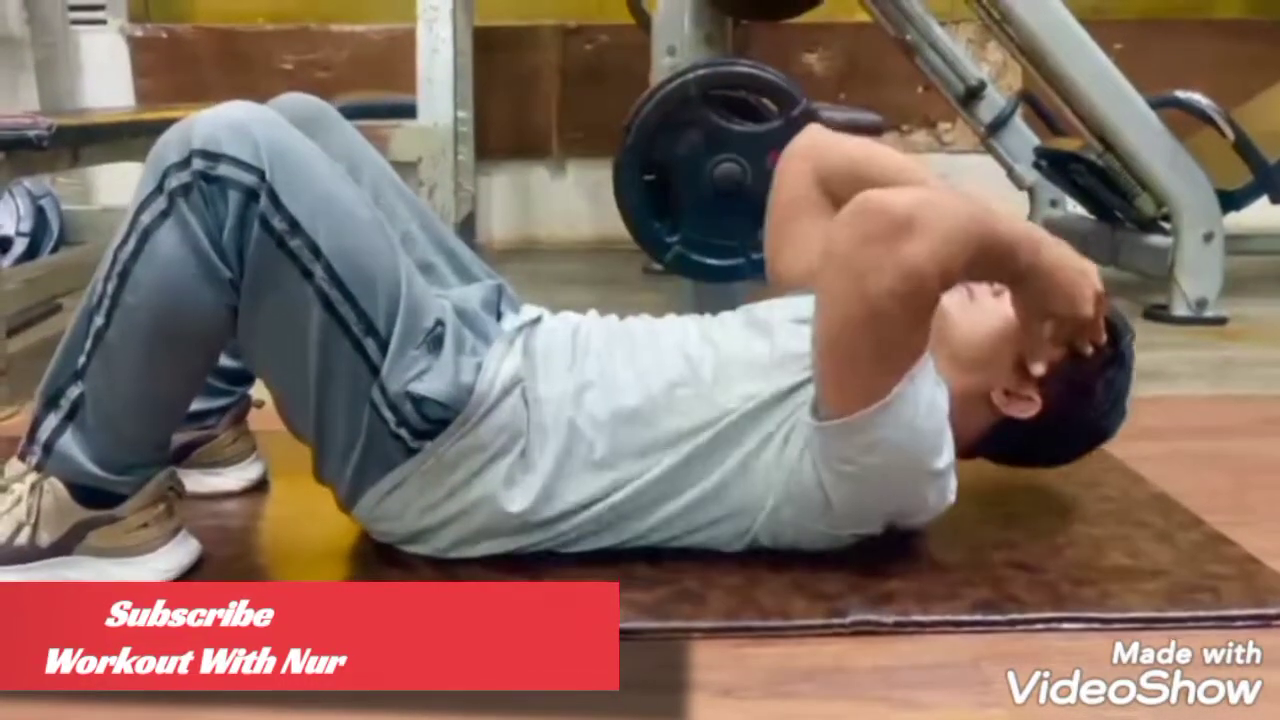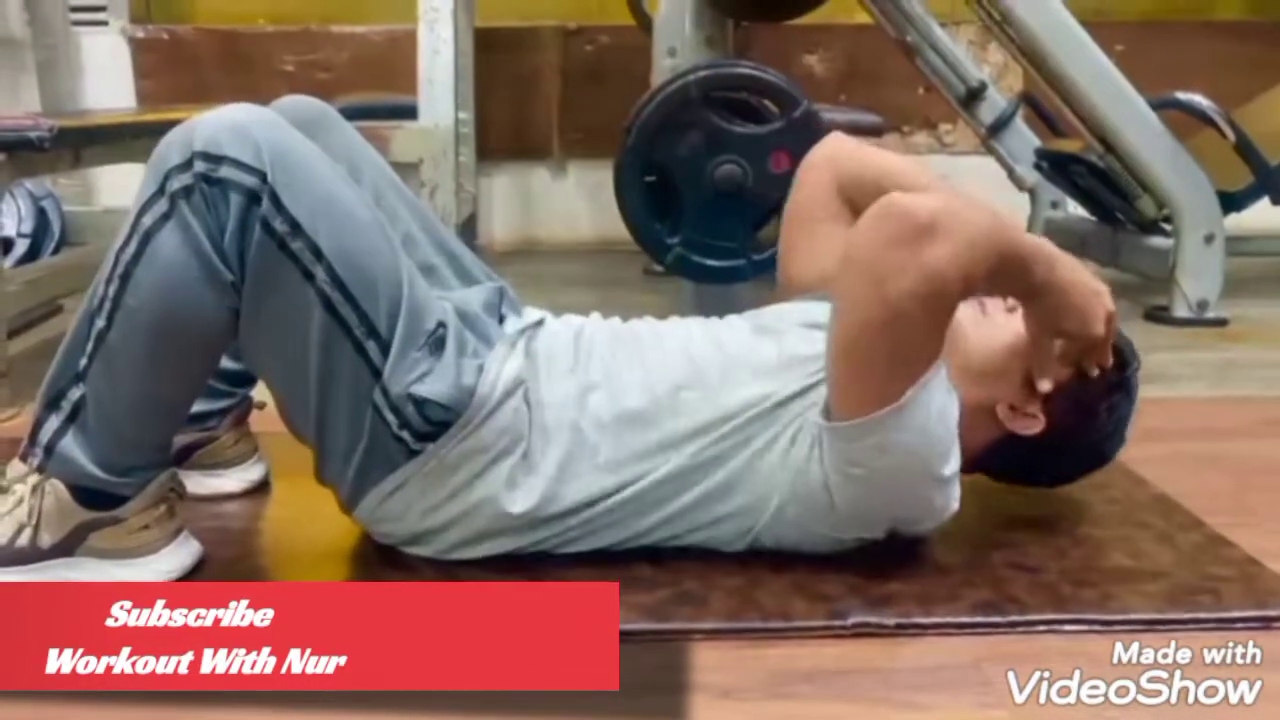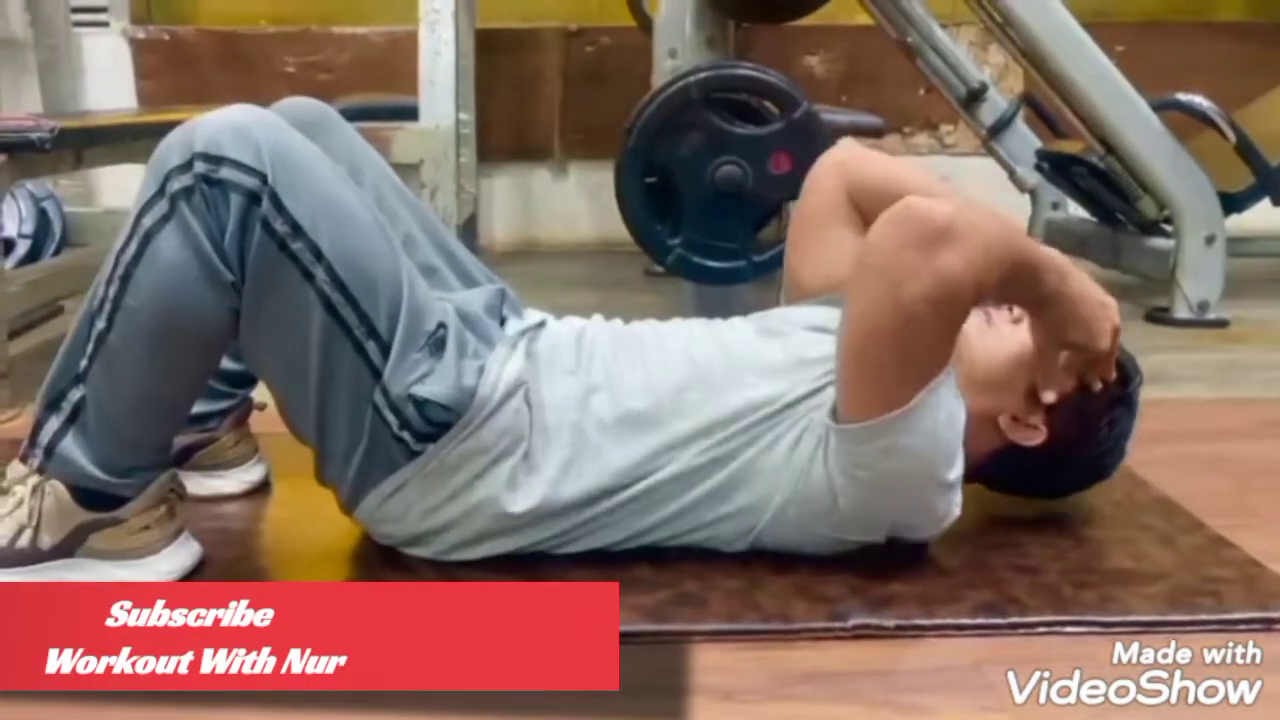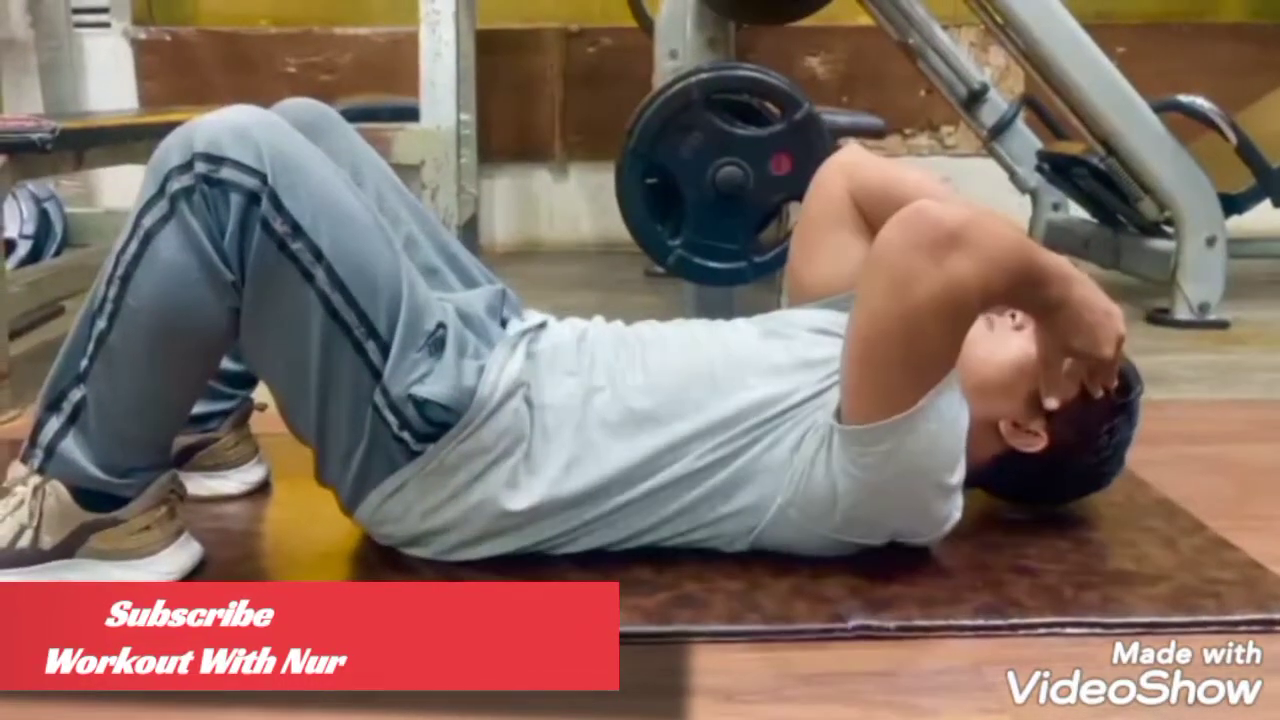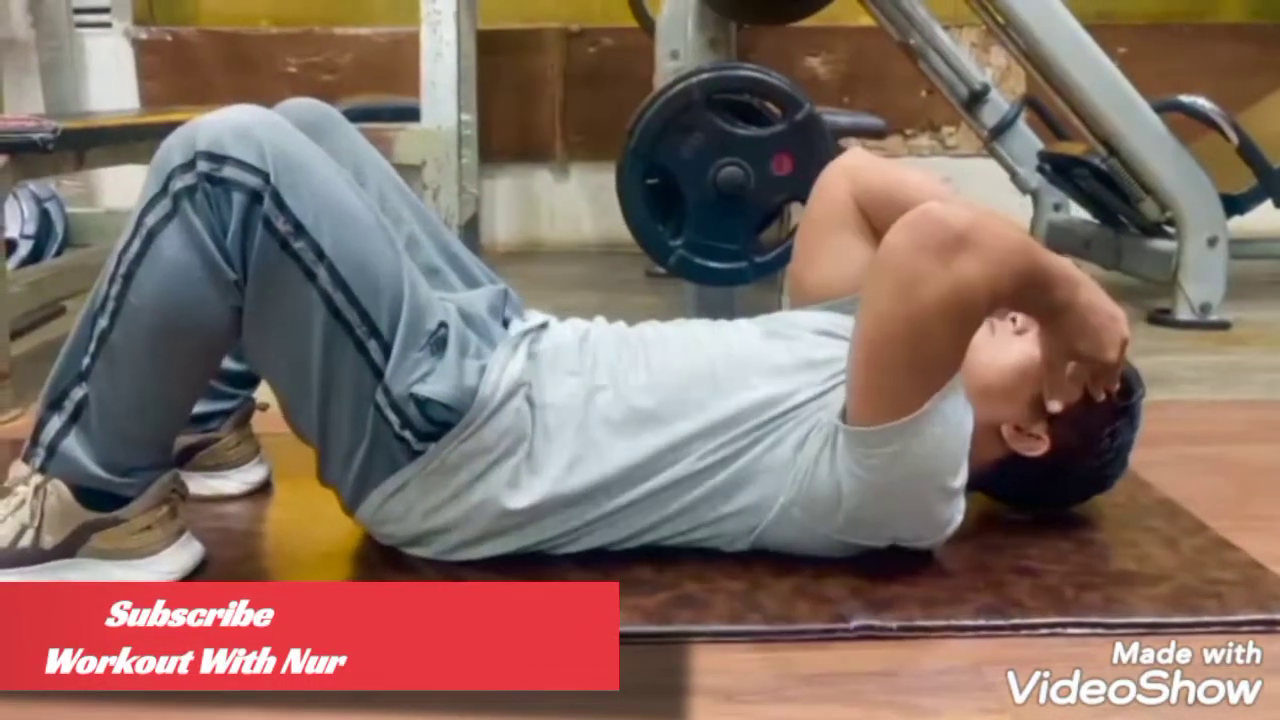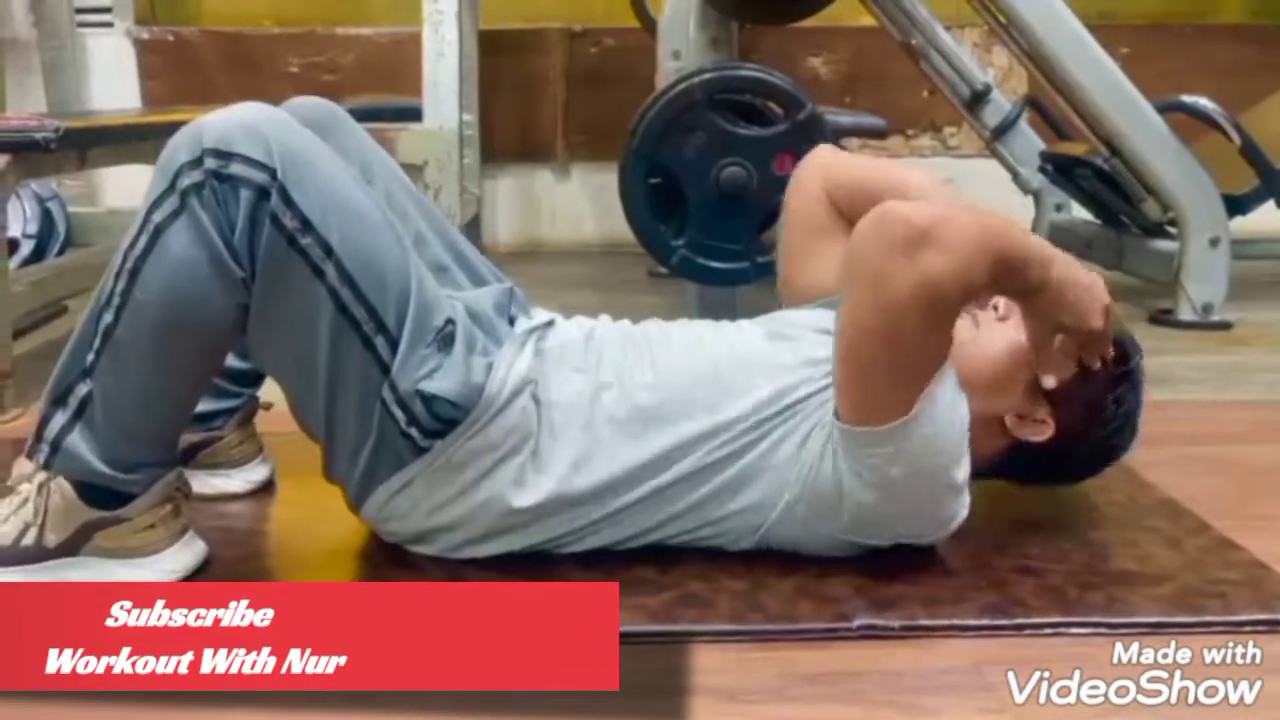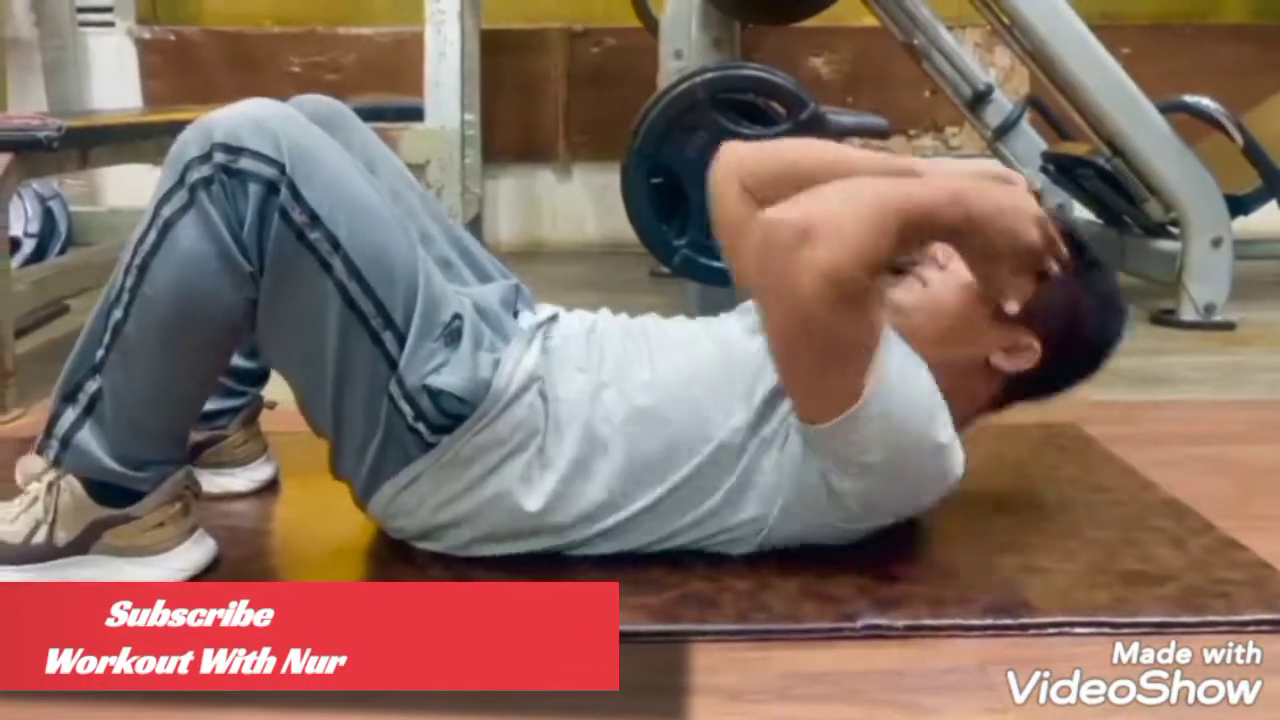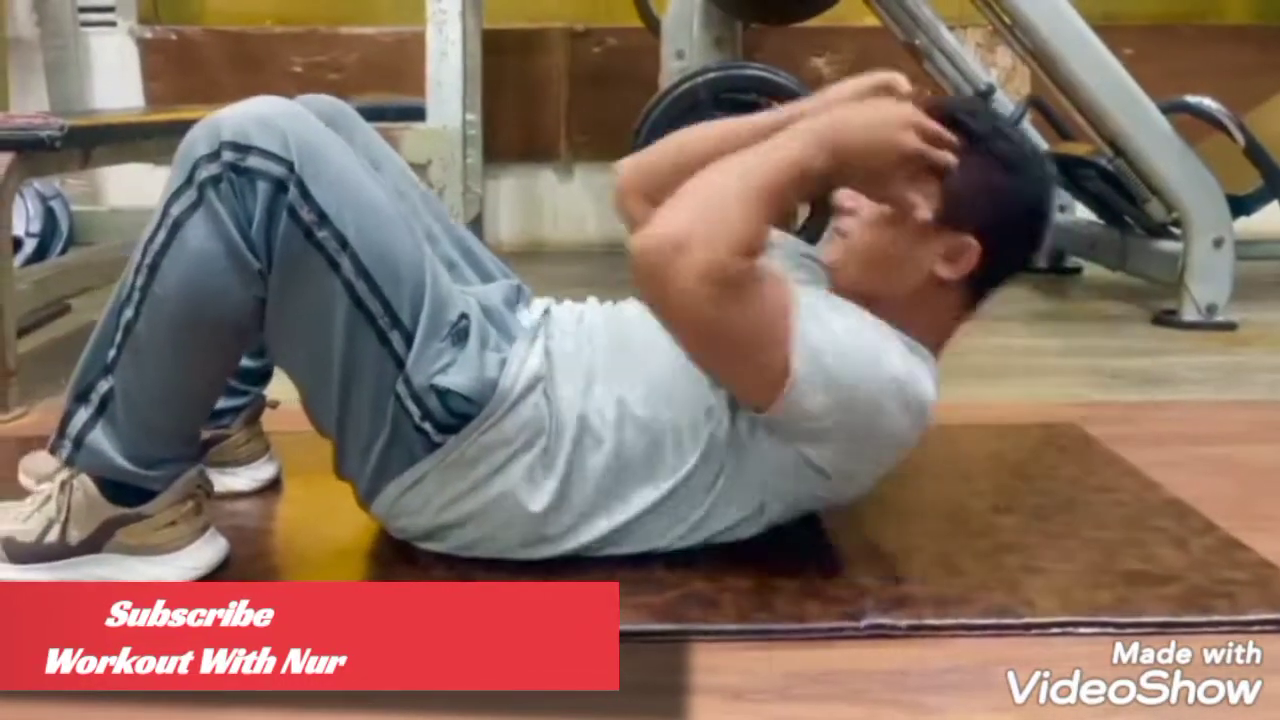
dt=0.1s
person 1, frame 1
left shoulder: (890, 460)
right shoulder: (859, 354)
left elbow: (896, 231)
right elbow: (811, 161)
left wrist: (1030, 258)
right wrist: (999, 233)
left hip: (448, 442)
right hip: (502, 351)
left knee: (219, 160)
right knee: (291, 125)
right ankle: (195, 422)
person 1, frame 2
left shoulder: (897, 465)
right shoulder: (863, 355)
left elbow: (915, 234)
right elbow: (831, 167)
left wrist: (1045, 272)
right wrist: (1012, 242)
left hip: (451, 445)
right hip: (503, 352)
left knee: (221, 162)
right knee: (292, 127)
right ankle: (196, 423)
person 1, frame 3
left shoulder: (896, 471)
right shoulder: (862, 357)
left elbow: (932, 239)
right elbow: (841, 174)
left wrist: (1053, 279)
right wrist: (1024, 262)
left hip: (451, 444)
right hip: (505, 354)
left knee: (223, 164)
right knee: (294, 129)
right ankle: (196, 426)
person 1, frame 4
left shoulder: (896, 476)
right shoulder: (860, 359)
left elbow: (939, 244)
right elbow: (847, 178)
left wrist: (1060, 289)
right wrist: (1027, 263)
left hip: (451, 445)
right hip: (503, 353)
left knee: (222, 166)
right knee: (295, 130)
left ankle: (92, 500)
right ankle: (195, 426)
person 1, frame 5
left shoulder: (906, 478)
right shoulder: (873, 369)
left elbow: (943, 245)
right elbow: (849, 182)
left wrist: (1064, 287)
right wrist: (1042, 271)
left hip: (454, 445)
right hip: (508, 359)
left knee: (224, 164)
right knee: (294, 130)
left ankle: (93, 503)
right ankle: (197, 427)
person 1, frame 6
left shoulder: (909, 477)
right shoulder: (868, 362)
left elbow: (913, 244)
right elbow: (822, 179)
left wrist: (1043, 268)
right wrist: (1025, 253)
left hip: (460, 443)
right hip: (510, 355)
left knee: (231, 161)
right knee: (300, 129)
left ankle: (97, 502)
right ankle: (199, 424)
person 1, frame 7
left shoulder: (906, 438)
right shoulder: (878, 348)
left elbow: (797, 248)
right elbow: (736, 181)
left wrist: (946, 208)
right wrist: (942, 190)
left hip: (466, 444)
right hip: (526, 357)
left knee: (239, 150)
right knee: (306, 125)
left ankle: (102, 496)
right ankle: (205, 420)
person 1, frame 8
left shoulder: (870, 385)
right shoulder: (837, 294)
left elbow: (671, 258)
right elbow: (638, 184)
left wrist: (817, 144)
right wrist: (810, 122)
left hip: (467, 445)
right hip: (513, 350)
left knee: (249, 154)
right knee: (308, 126)
left ankle: (119, 497)
right ankle: (197, 420)
